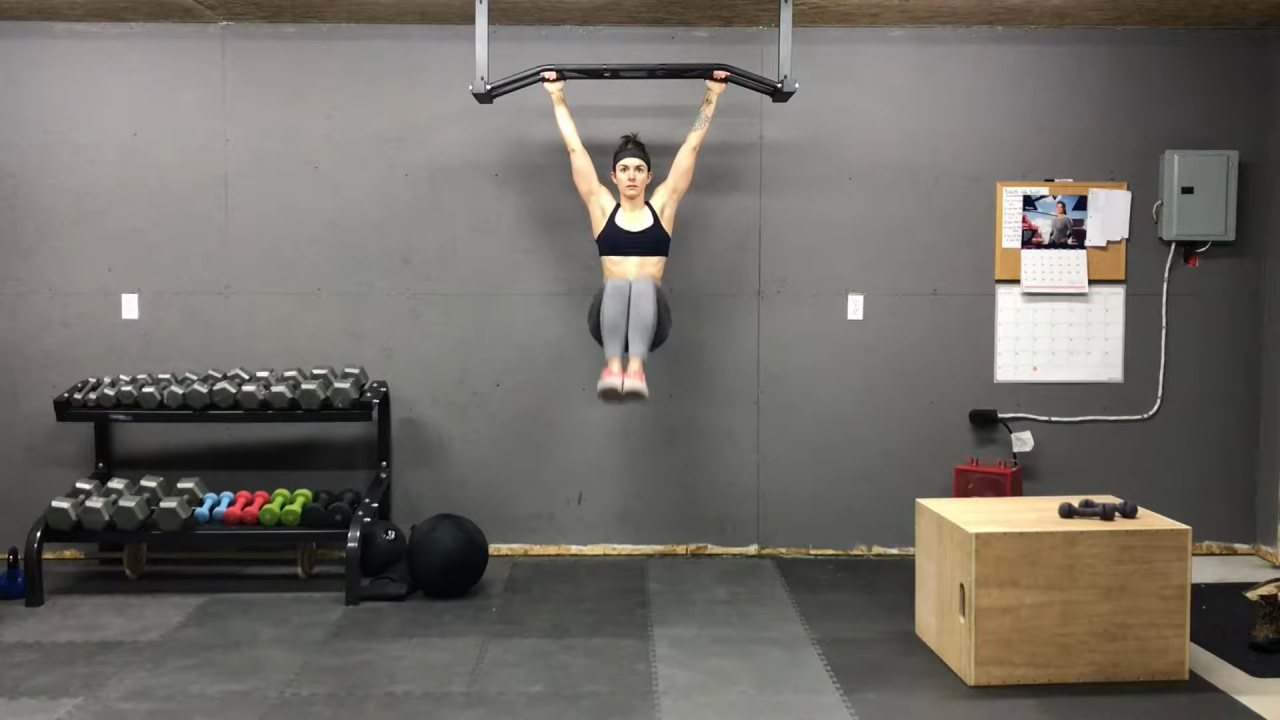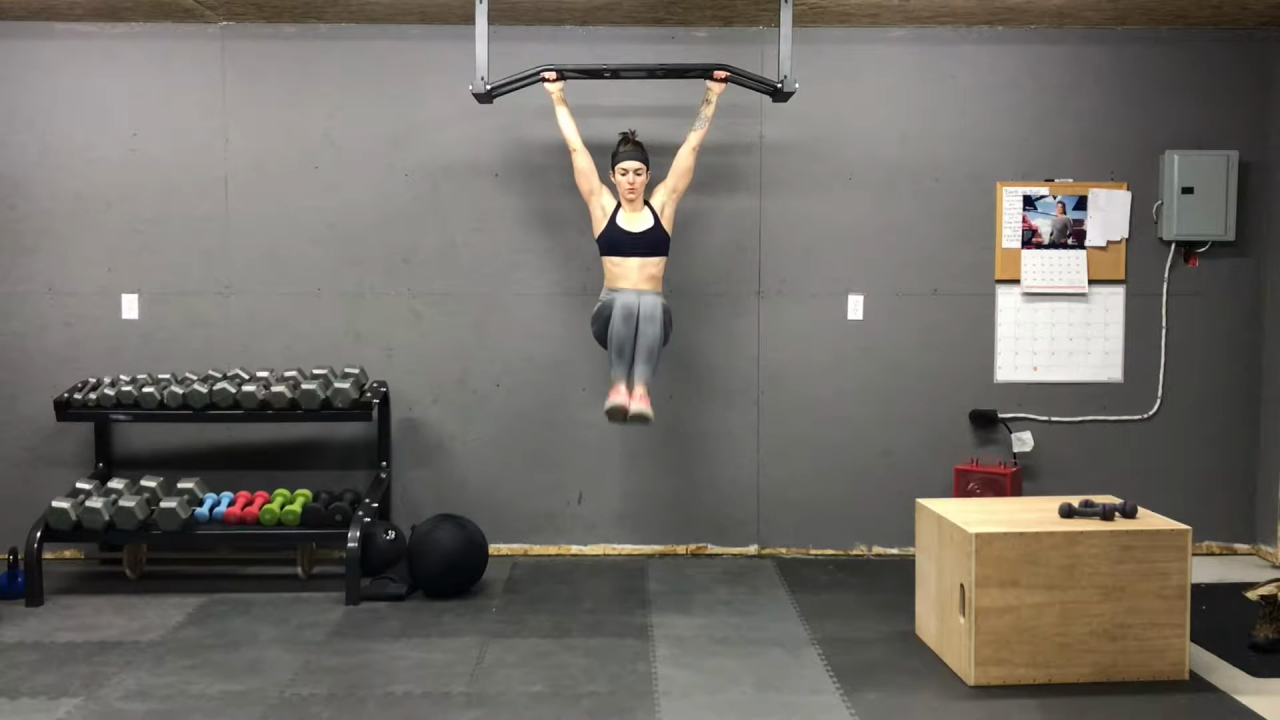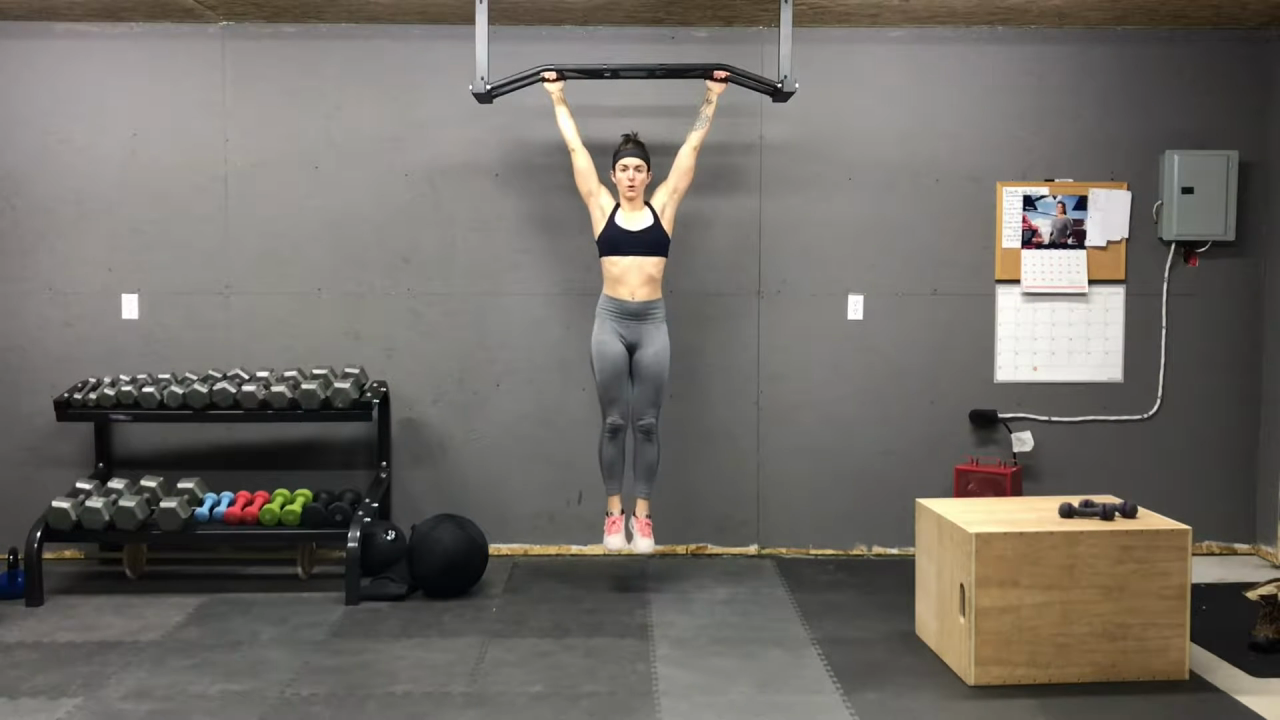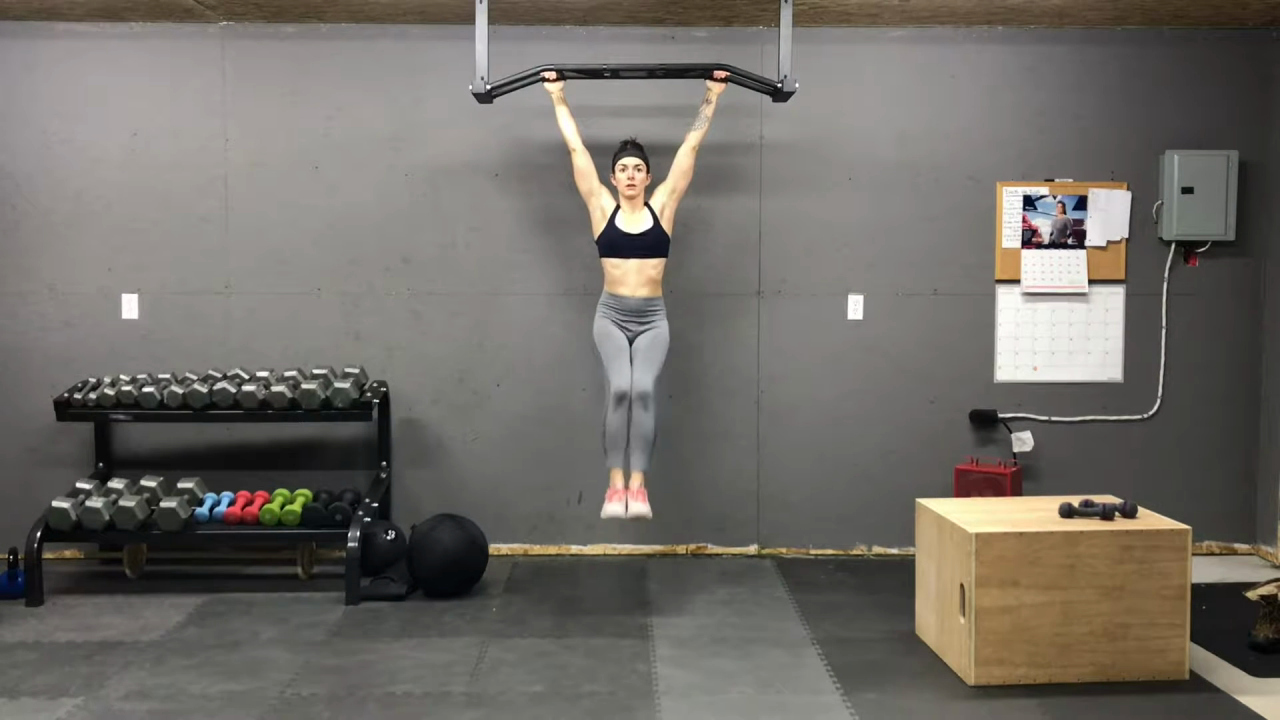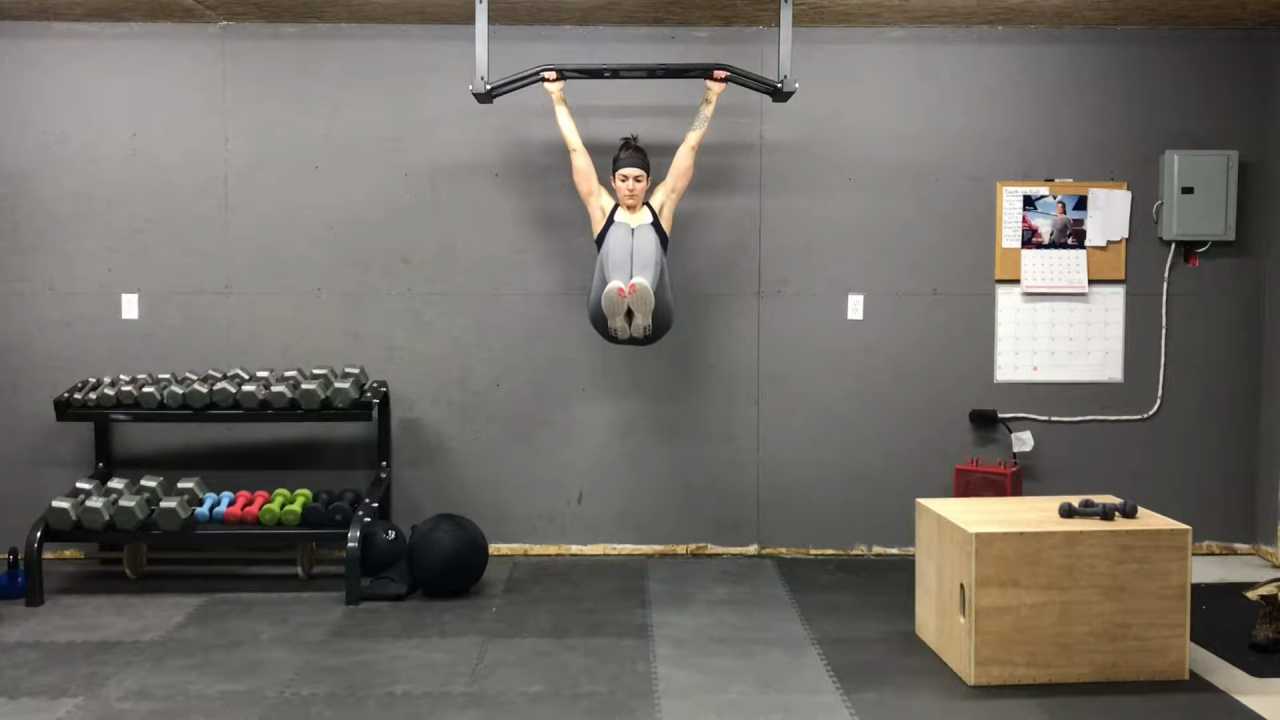
dt=1s
person 1, frame 1
left shoulder: (662, 204)
right shoulder: (602, 206)
left elbow: (691, 146)
right elbow: (575, 149)
left wrist: (712, 96)
right wrist: (557, 97)
left hip: (649, 312)
right hip: (610, 303)
left knee: (644, 286)
right knee: (618, 284)
left ankle: (635, 369)
right ankle: (613, 368)
person 1, frame 2
left shoulder: (662, 203)
right shoulder: (602, 204)
left elbow: (691, 147)
right elbow: (576, 148)
left wrist: (711, 96)
right wrist: (558, 97)
left hip: (651, 304)
right hip: (611, 309)
left knee: (652, 308)
right knee: (627, 305)
left ankle: (640, 391)
right ankle: (618, 387)
person 1, frame 3
left shoulder: (663, 206)
right shoulder: (602, 207)
left elbow: (691, 146)
right elbow: (575, 147)
left wrist: (712, 96)
right wrist: (557, 97)
left hip: (652, 323)
right hip: (610, 322)
left knee: (646, 423)
right knee: (614, 422)
left ankle: (642, 515)
right ankle: (614, 512)
person 1, frame 4
left shoulder: (662, 205)
right shoulder: (602, 207)
left elbow: (690, 147)
right elbow: (576, 148)
left wrist: (711, 96)
right wrist: (558, 97)
left hip: (652, 322)
right hip: (611, 319)
left knee: (642, 391)
right knee: (620, 390)
left ankle: (637, 484)
right ankle: (616, 484)
person 1, frame 5
left shoulder: (661, 206)
right shoulder: (602, 208)
left elbow: (690, 146)
right elbow: (576, 148)
left wrist: (711, 95)
right wrist: (557, 97)
left hip: (654, 315)
right hip: (606, 313)
left knee: (645, 235)
right knee: (619, 233)
left ankle: (641, 302)
right ankle: (618, 302)
